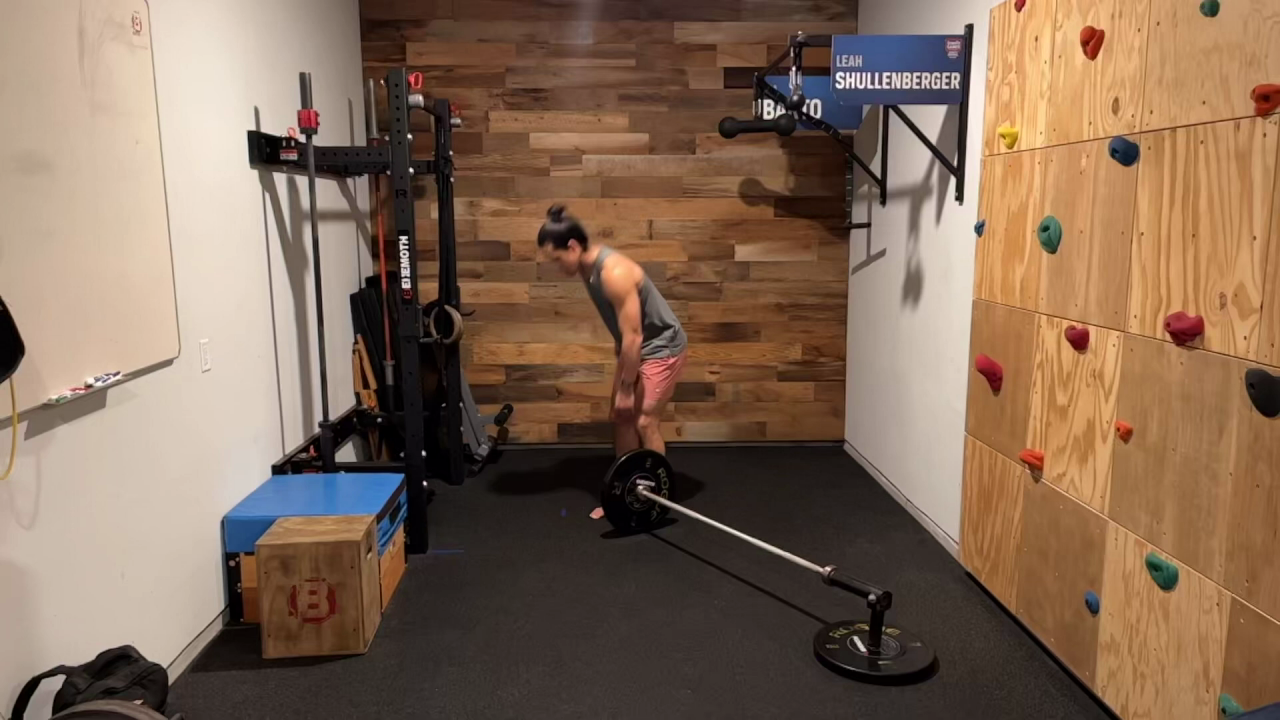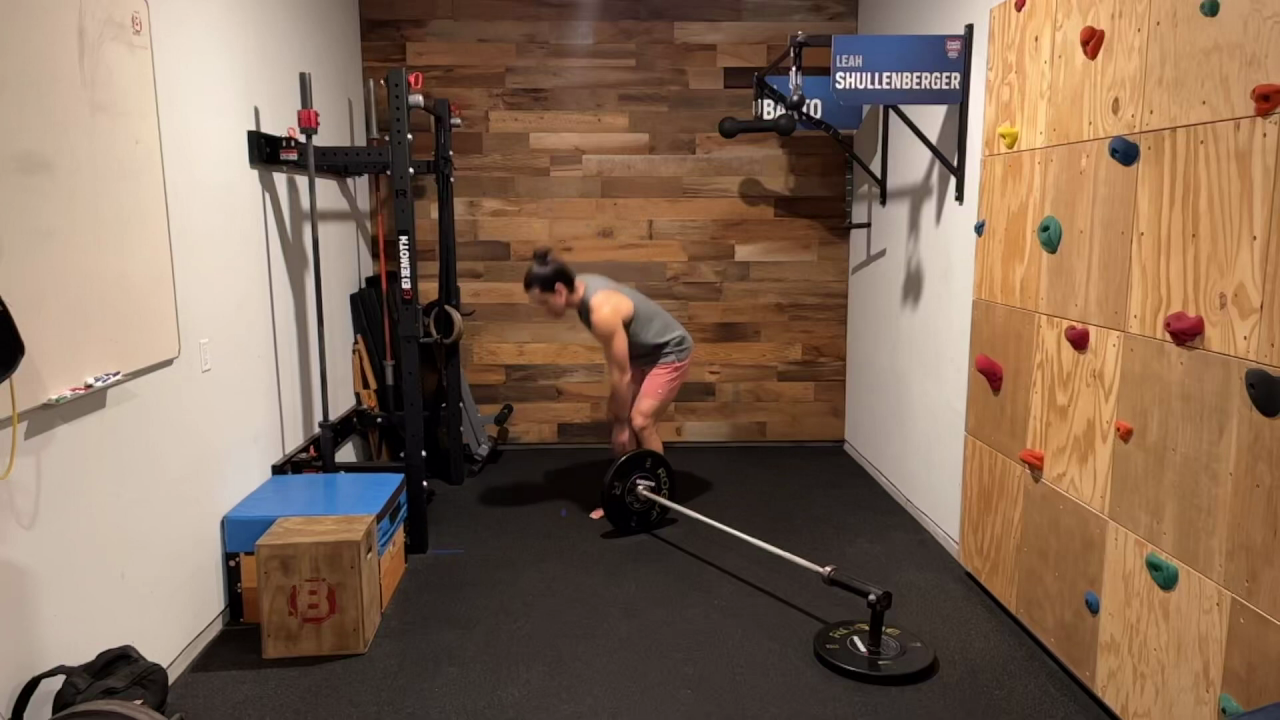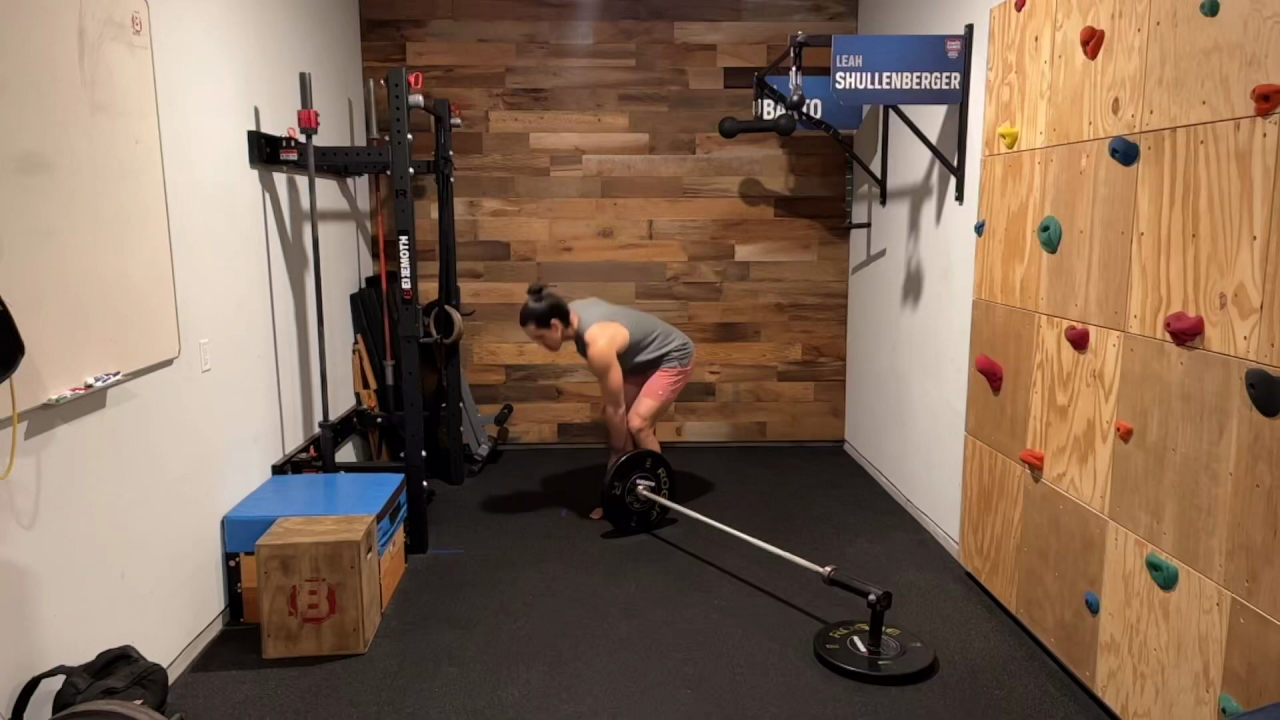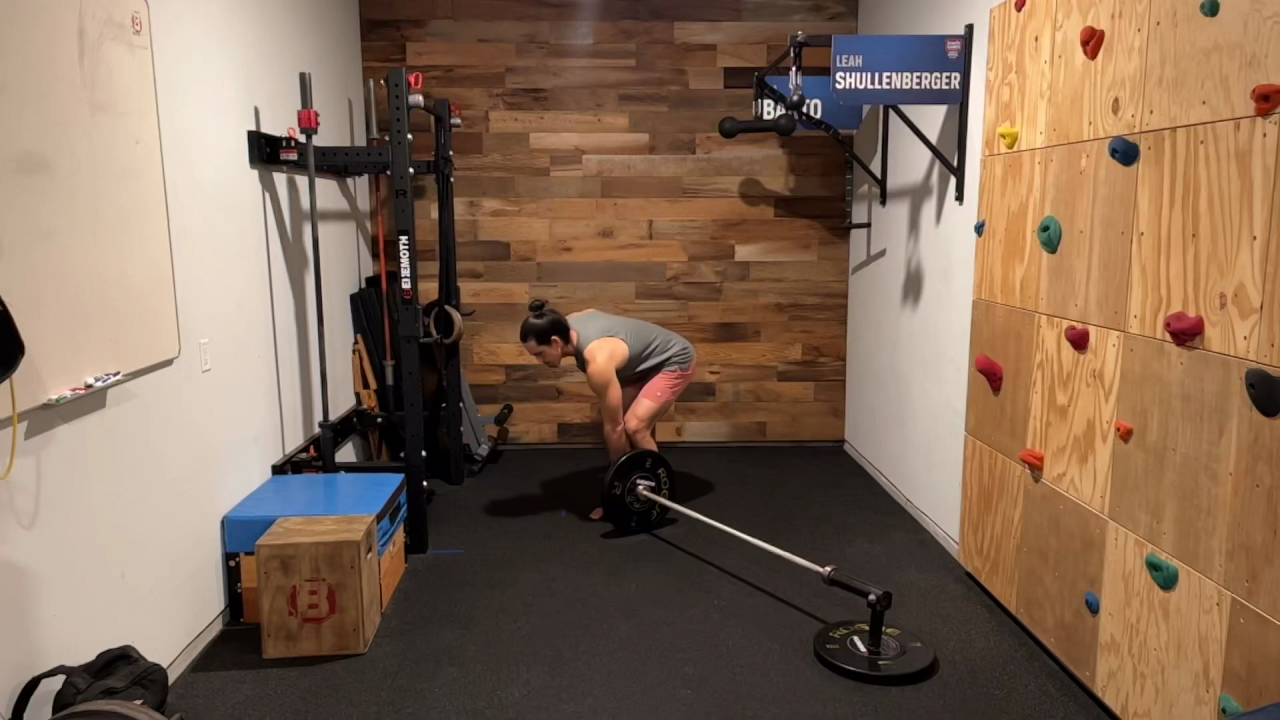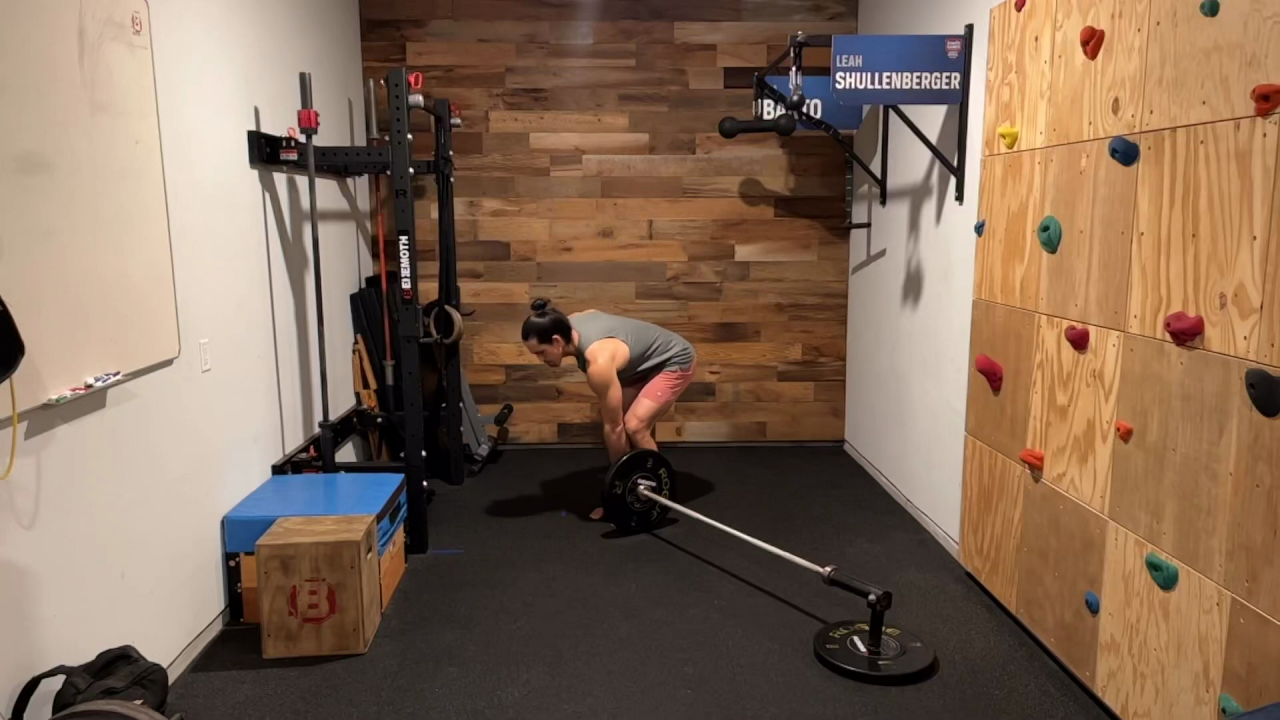
dt=0.2s
person 1, frame 1
left shoulder: (614, 272)
right shoulder: (590, 265)
left elbow: (633, 337)
left wrist: (627, 390)
left hip: (662, 346)
right hip: (640, 345)
left knee: (643, 421)
right knee: (620, 417)
person 1, frame 2
left shoulder: (602, 311)
right shoulder: (581, 285)
left elbow: (621, 375)
left wrist: (622, 425)
left hip: (671, 351)
right hip: (644, 351)
left knee: (641, 421)
right knee: (617, 413)
person 1, frame 3
left shoulder: (598, 345)
right shoulder: (573, 311)
left elbow: (616, 408)
left wrist: (618, 454)
left hip: (674, 357)
right hip: (647, 356)
left knee: (638, 423)
right knee: (612, 418)
person 1, frame 4
left shoulder: (597, 361)
right shoulder: (570, 323)
left elbow: (615, 426)
left hip: (674, 361)
right hip: (648, 359)
left knee: (635, 424)
right knee: (612, 419)
person 1, frame 5
left shoulder: (598, 361)
right shoulder: (572, 323)
left elbow: (614, 428)
left hip: (675, 361)
right hip: (647, 359)
left knee: (634, 424)
right knee: (613, 418)
